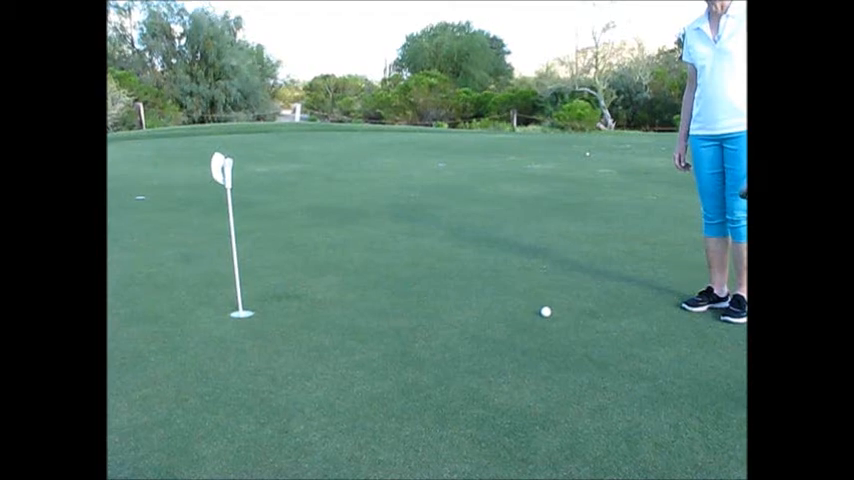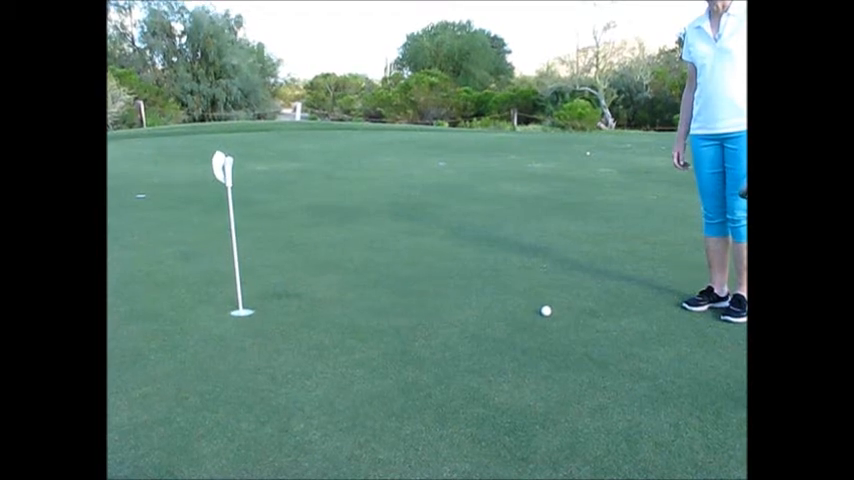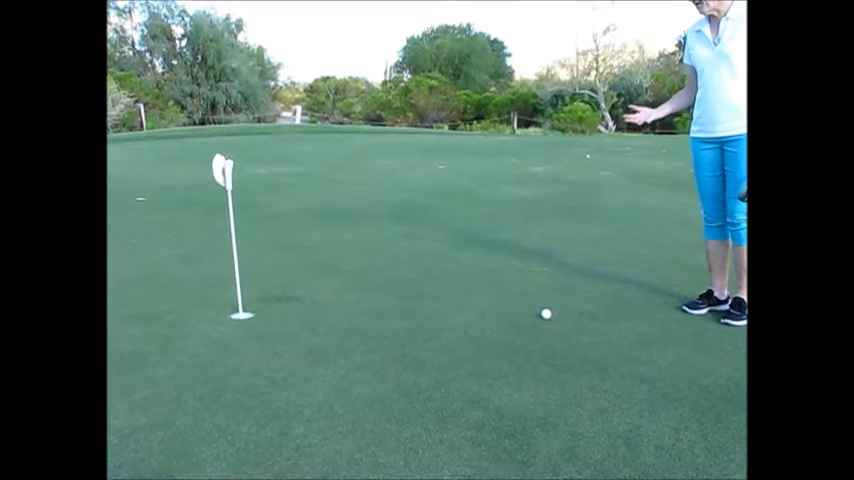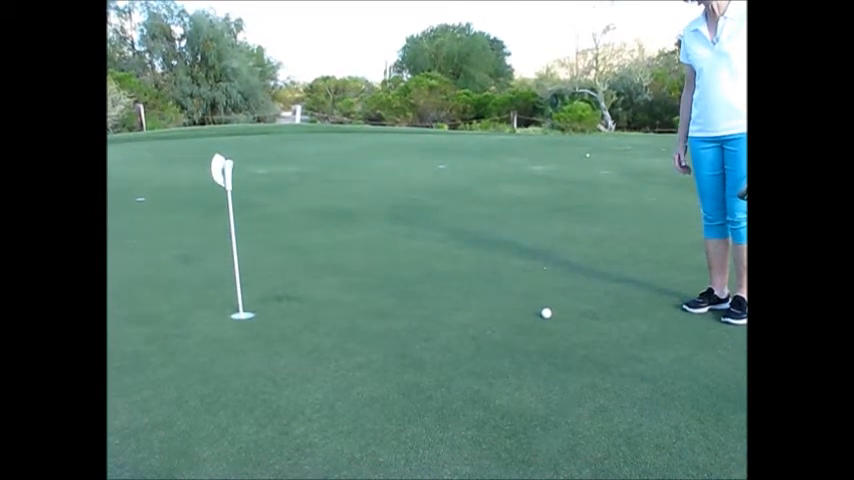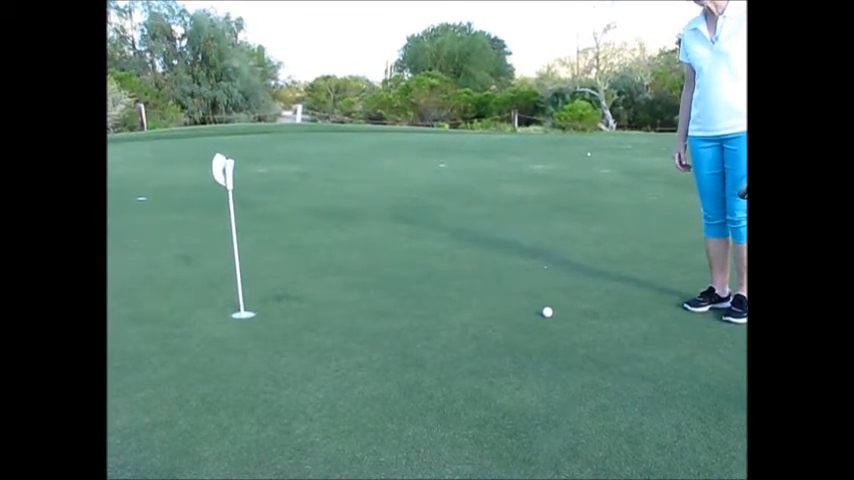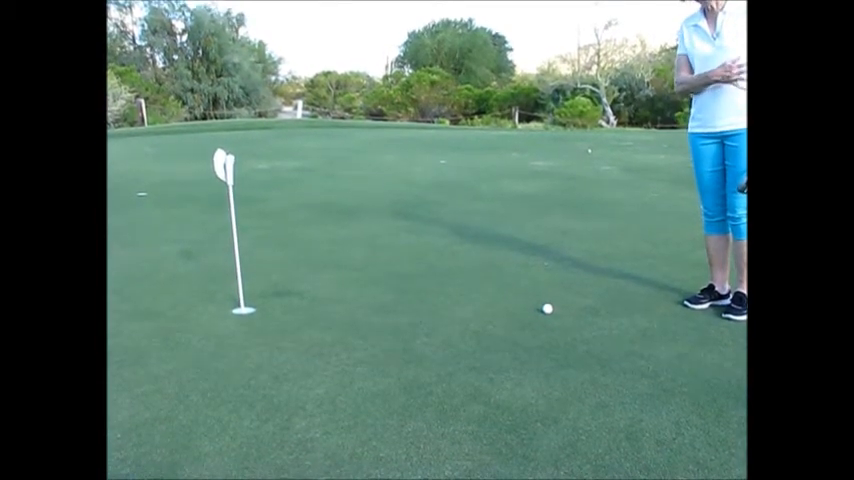
dt=0.7s
person 1, frame 1
right shoulder: (692, 31)
right wrist: (681, 138)
left hip: (741, 130)
right hip: (703, 134)
left knee: (739, 214)
right knee: (712, 215)
left ankle: (742, 294)
right ankle: (717, 289)
person 1, frame 2
right shoulder: (693, 30)
right wrist: (680, 137)
left hip: (741, 130)
right hip: (704, 134)
left knee: (739, 214)
right knee: (713, 214)
left ankle: (742, 293)
right ankle: (717, 289)
person 1, frame 3
right shoulder: (694, 34)
right wrist: (655, 112)
left hip: (740, 133)
right hip: (703, 136)
left knee: (738, 217)
right knee: (713, 217)
left ankle: (741, 296)
right ankle: (717, 291)
person 1, frame 4
right shoulder: (690, 32)
right wrist: (681, 140)
left hip: (741, 131)
right hip: (703, 136)
left knee: (739, 216)
right knee: (712, 216)
left ankle: (742, 295)
right ankle: (717, 290)
person 1, frame 5
right shoulder: (690, 31)
right wrist: (680, 139)
left hip: (741, 131)
right hip: (703, 135)
left knee: (739, 215)
right knee: (713, 215)
left ankle: (743, 294)
right ankle: (719, 290)
person 1, frame 6
right shoulder: (687, 27)
right elbow: (681, 83)
right wrist: (714, 76)
left hip: (742, 127)
right hip: (702, 131)
left knee: (739, 212)
right knee: (712, 212)
left ankle: (742, 291)
right ankle: (719, 286)
